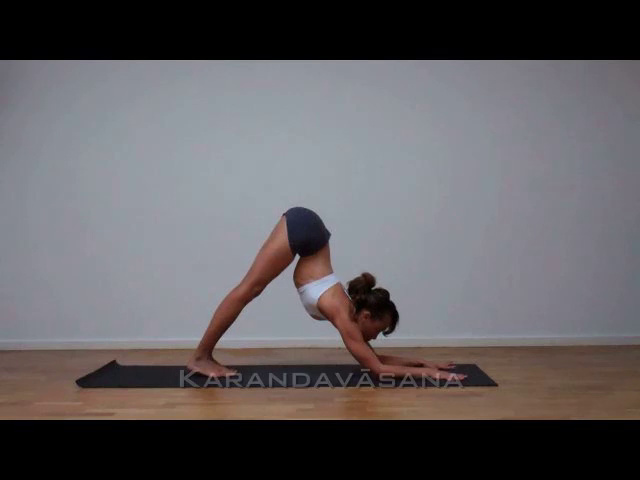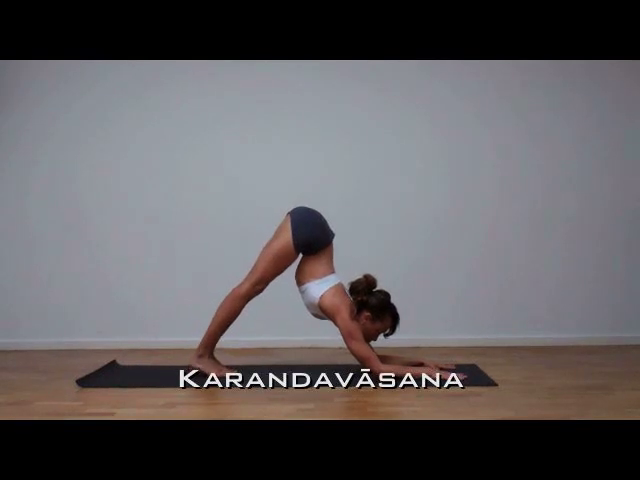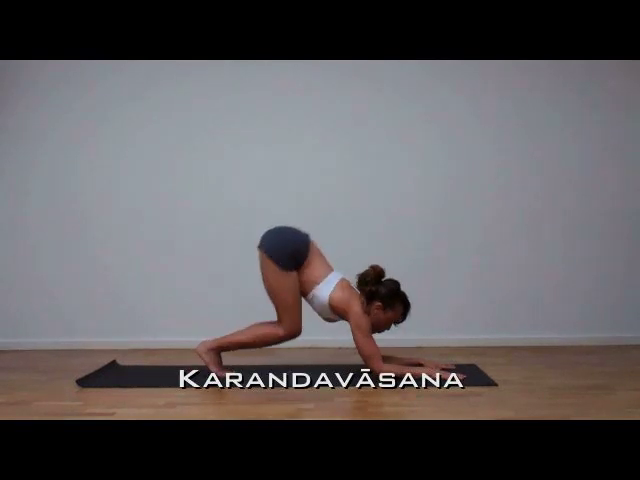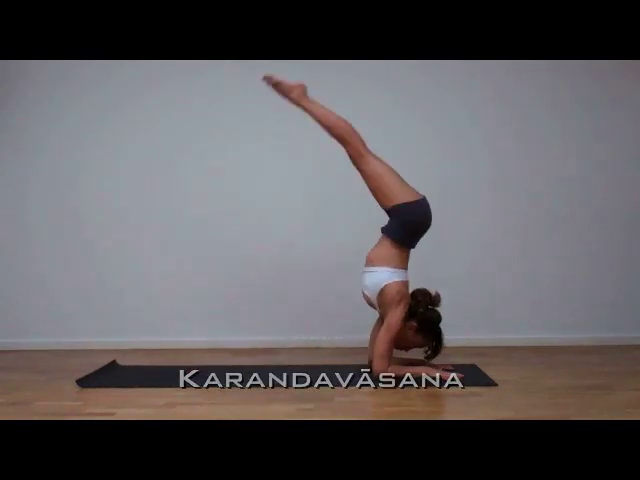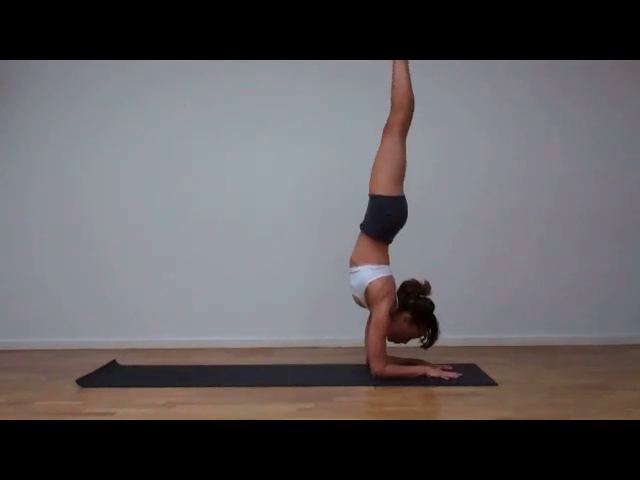
dt=1s
person 1, frame 1
left shoulder: (351, 311)
right shoulder: (344, 316)
left elbow: (373, 358)
right elbow: (378, 369)
left wrist: (421, 362)
right wrist: (430, 373)
left hip: (304, 226)
right hip: (300, 227)
left knee: (250, 291)
right knee: (247, 289)
right ankle: (200, 356)
person 1, frame 2
left shoulder: (351, 311)
right shoulder: (346, 316)
left elbow: (373, 358)
right elbow: (378, 369)
left wrist: (420, 362)
right wrist: (426, 372)
left hip: (309, 226)
right hip: (304, 225)
left knee: (253, 288)
right knee: (250, 286)
right ankle: (202, 354)
person 1, frame 3
left shoulder: (356, 302)
right shoulder: (356, 309)
left elbow: (374, 358)
right elbow: (378, 367)
left wrist: (418, 362)
right wrist: (423, 371)
left hip: (287, 244)
right hip: (282, 246)
left knee: (287, 328)
right knee: (290, 328)
right ankle: (211, 346)
person 1, frame 4
right shoulder: (397, 307)
right elbow: (381, 367)
right wrist: (426, 370)
left hip: (408, 215)
right hip: (410, 215)
right knee: (359, 152)
person 1, frame 5
right shoulder: (384, 304)
right elbow: (379, 367)
right wrist: (424, 368)
left hip: (384, 212)
right hip: (385, 211)
left knee: (396, 128)
right knee: (396, 126)
